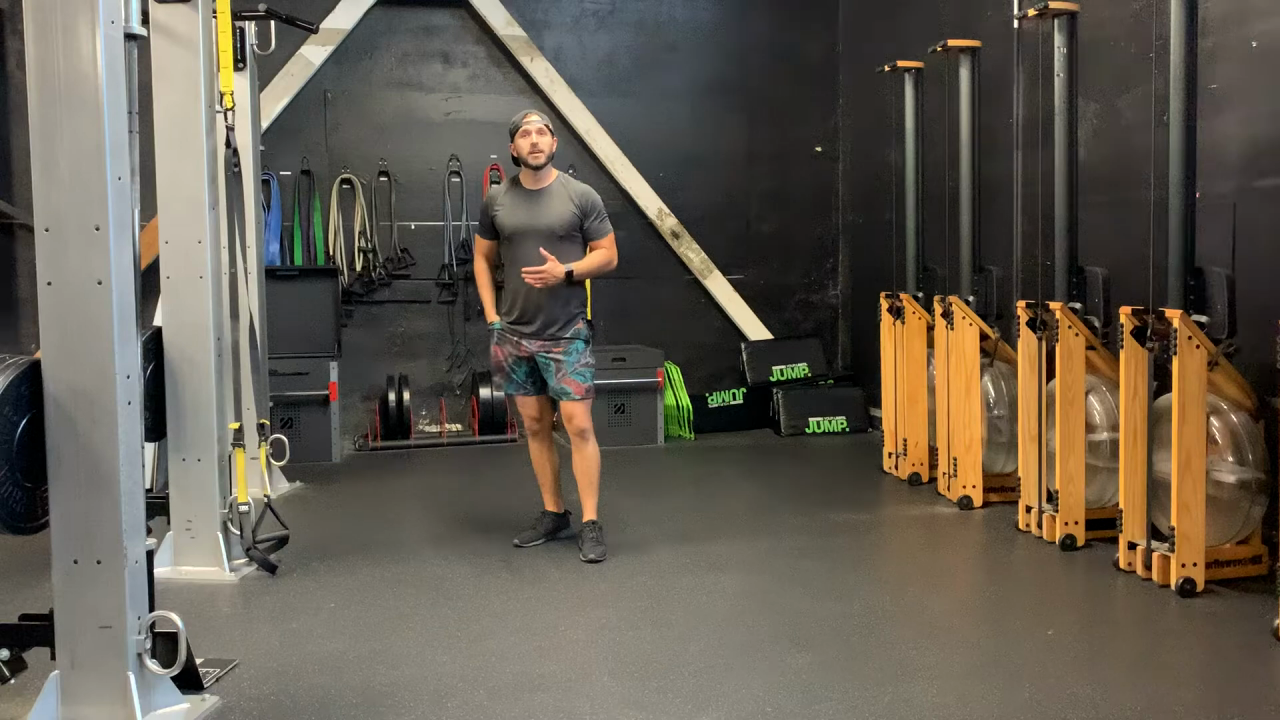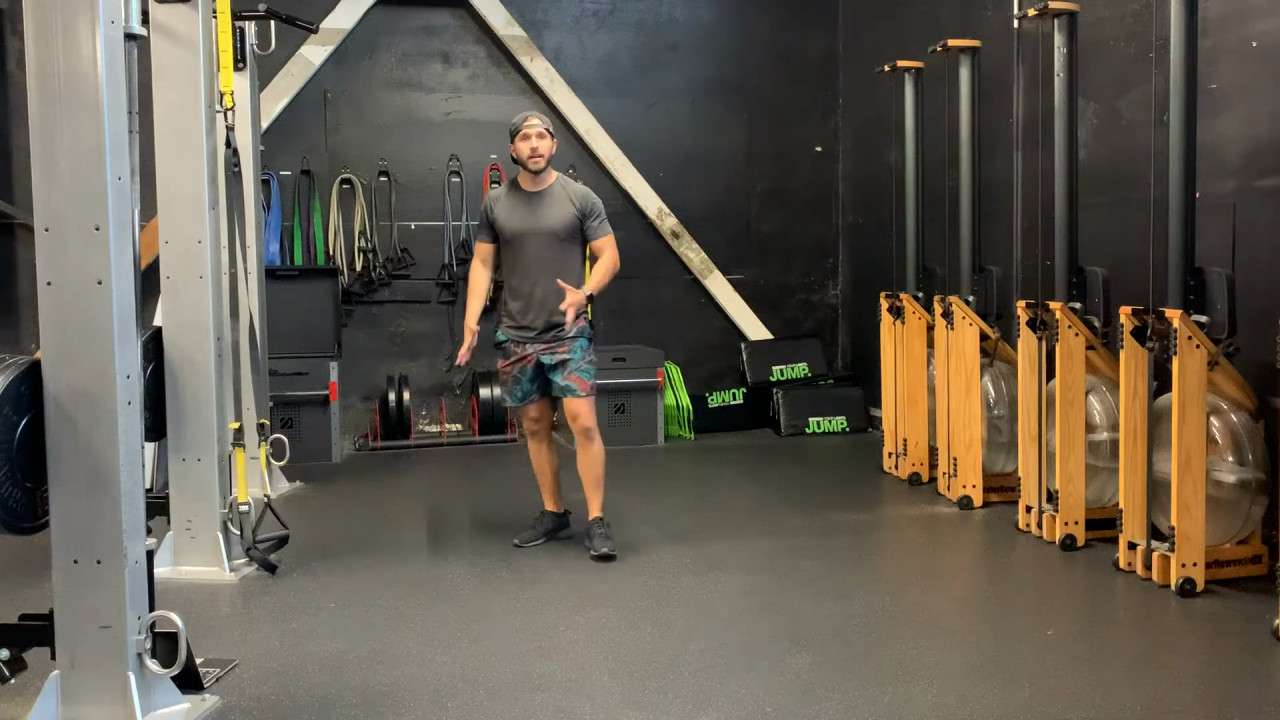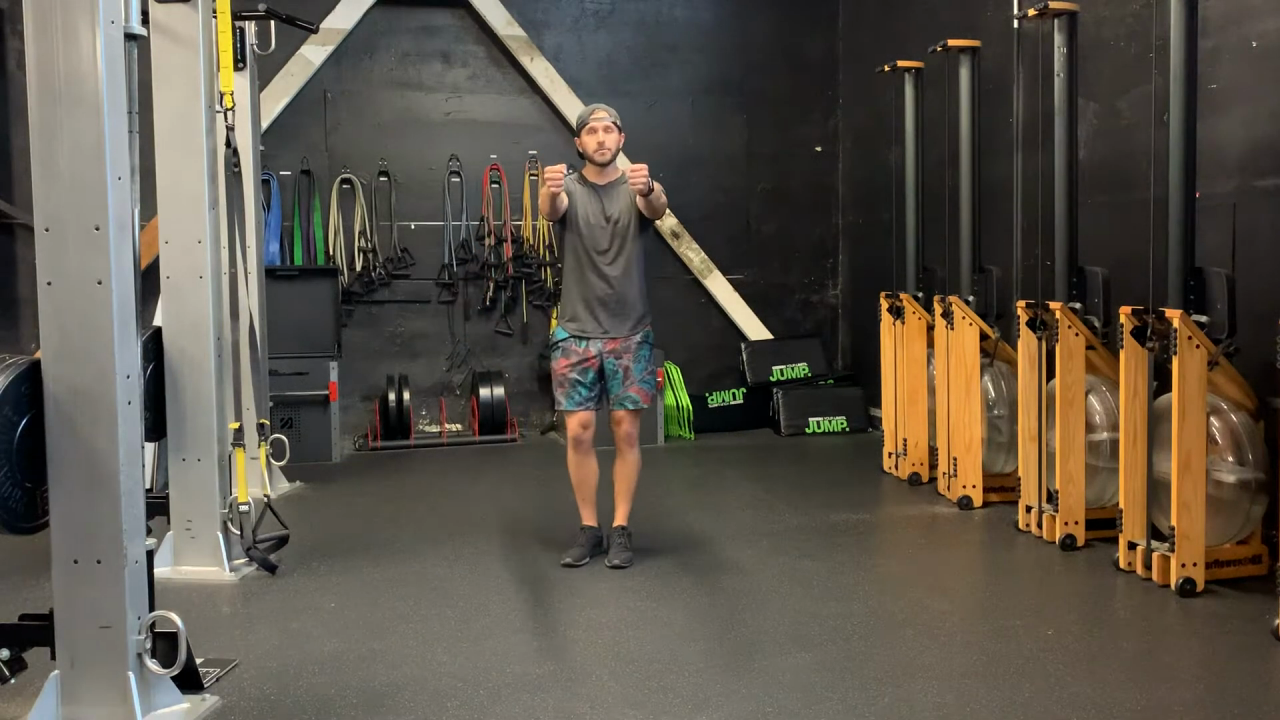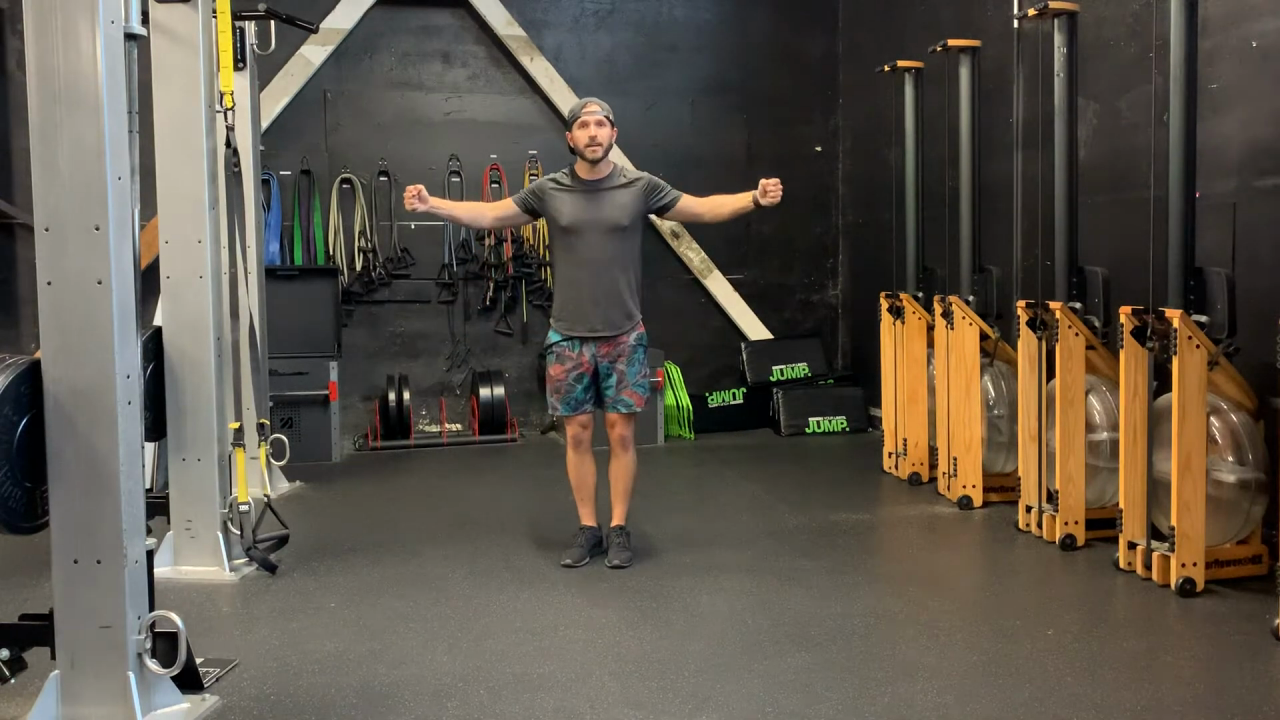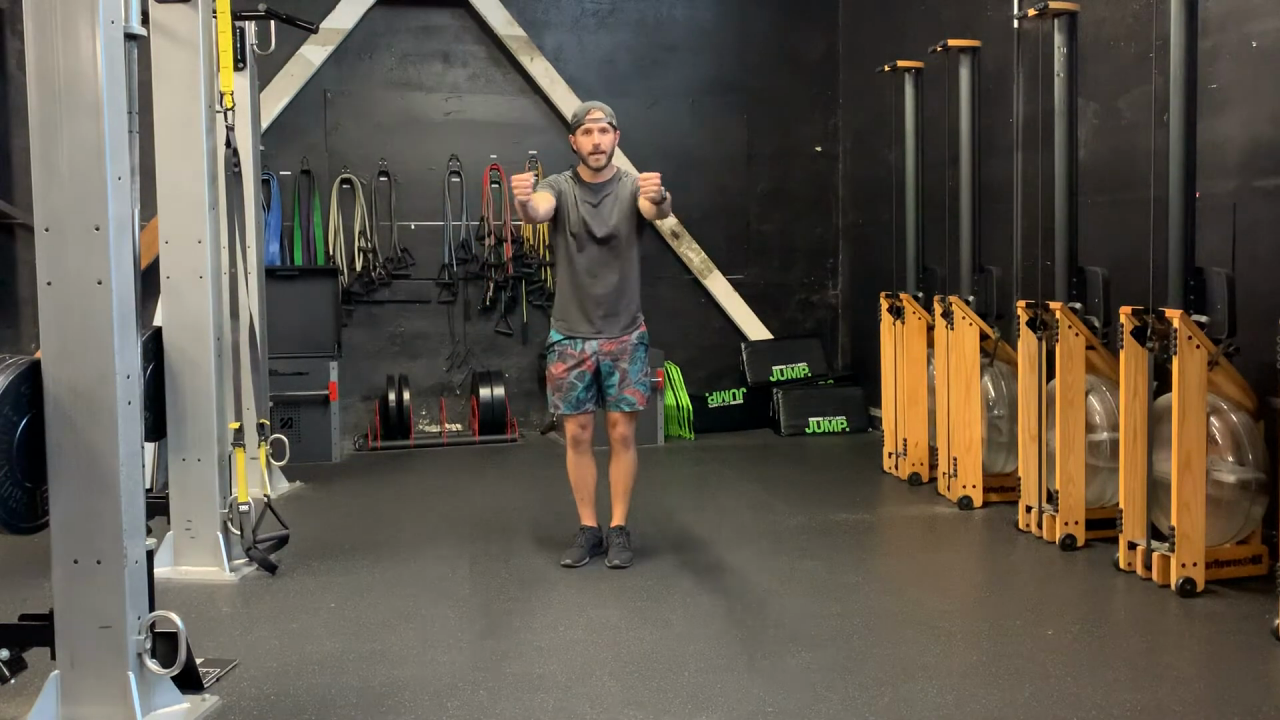
dt=1s
person 1, frame 1
left shoulder: (581, 196)
right shoulder: (496, 200)
left elbow: (608, 255)
right elbow: (482, 257)
left wrist: (565, 271)
right wrist: (491, 313)
left hip: (566, 333)
right hip: (514, 334)
left knee: (577, 425)
right knee: (535, 425)
left ankle: (591, 523)
right ankle: (553, 513)
person 1, frame 2
left shoulder: (580, 198)
right shoulder: (495, 203)
left elbow: (609, 256)
right elbow: (482, 264)
left wrist: (584, 294)
right wrist: (471, 321)
left hip: (568, 334)
right hip: (516, 336)
left knee: (583, 423)
right knee: (535, 427)
left ankle: (597, 521)
right ankle: (554, 515)
person 1, frame 3
left shoulder: (639, 188)
right shoulder: (567, 190)
left elbow: (658, 207)
right elbow: (549, 210)
left wrist: (648, 188)
right wrist: (549, 190)
left hip: (629, 334)
right hip: (575, 333)
left knee: (626, 433)
right knee: (579, 434)
left ankle: (620, 529)
right ankle: (589, 529)
person 1, frame 4
left shoulder: (641, 186)
right shoulder: (548, 189)
left elbow: (700, 209)
right elbow: (492, 215)
left wrist: (754, 198)
right wrist: (432, 205)
left hip: (623, 336)
right hip: (568, 336)
left knee: (621, 433)
right knee: (577, 435)
left ankle: (618, 530)
right ankle: (587, 528)
person 1, frame 5
left shoulder: (634, 186)
right shoulder: (557, 188)
left elbow: (660, 210)
right elbow: (533, 214)
left wrist: (657, 198)
right wrist: (522, 198)
left hip: (624, 335)
right hip: (570, 336)
left knee: (622, 432)
right knee: (578, 434)
left ankle: (619, 529)
right ankle: (588, 528)
